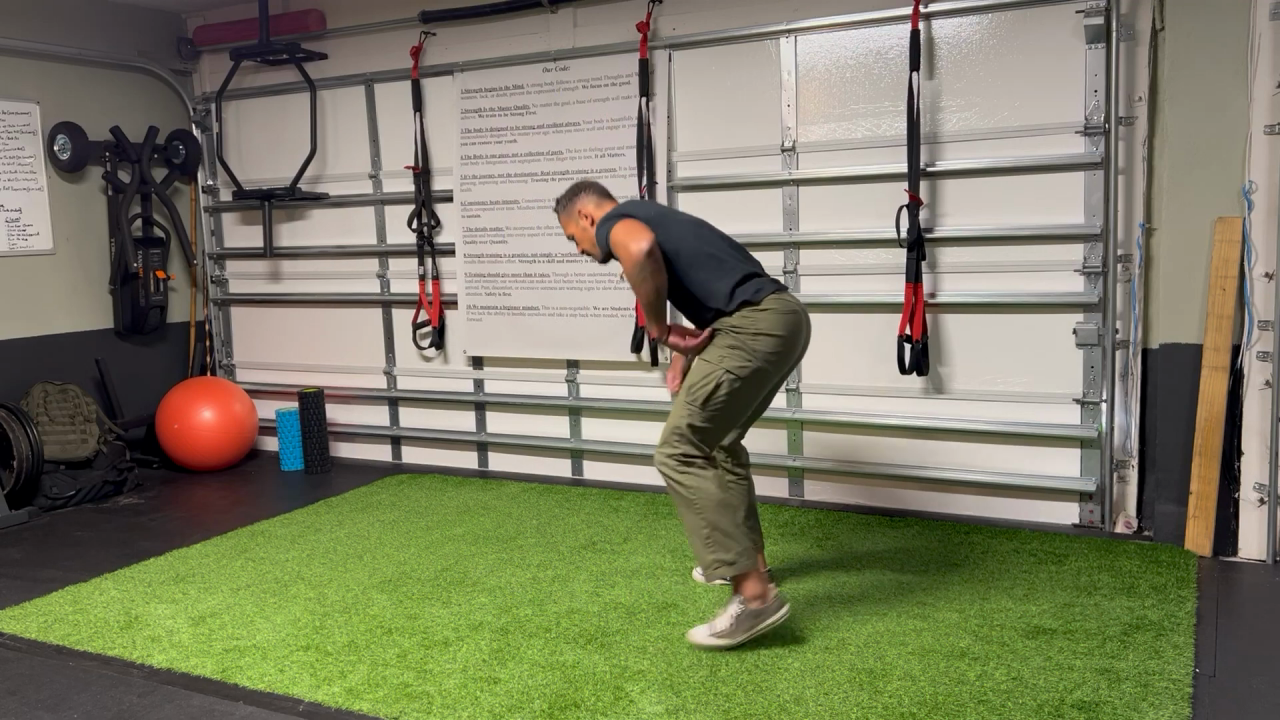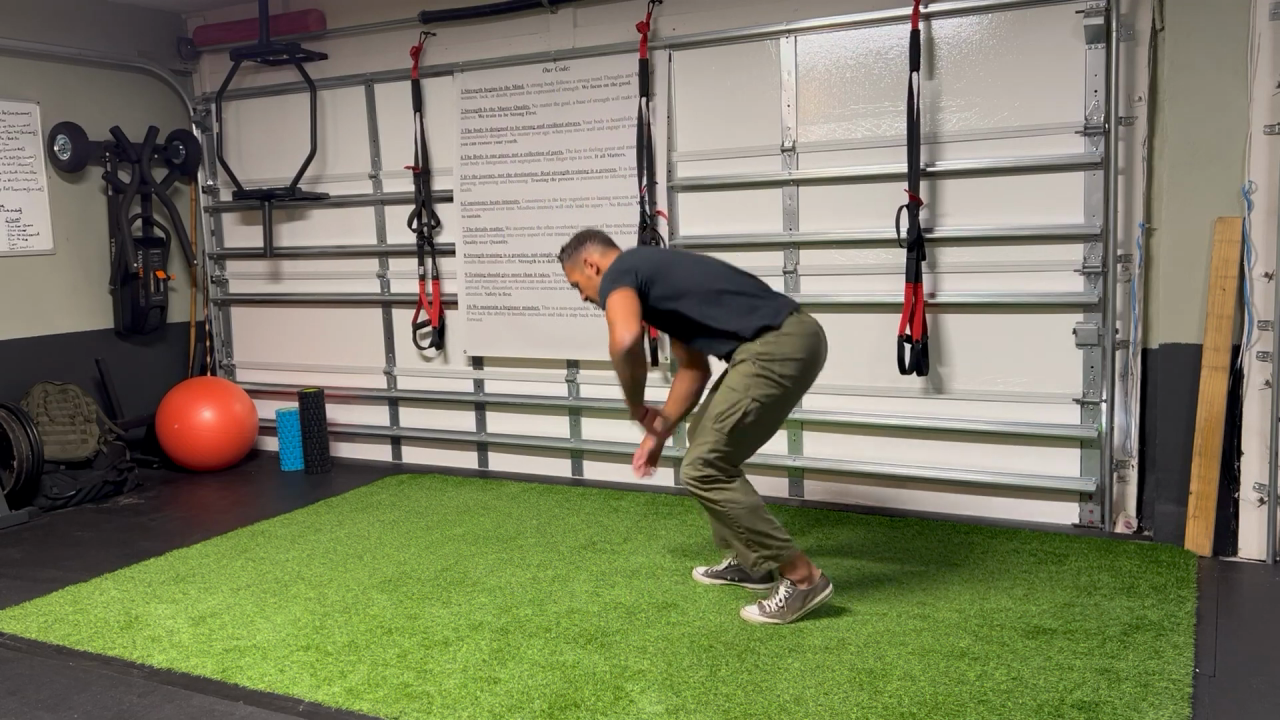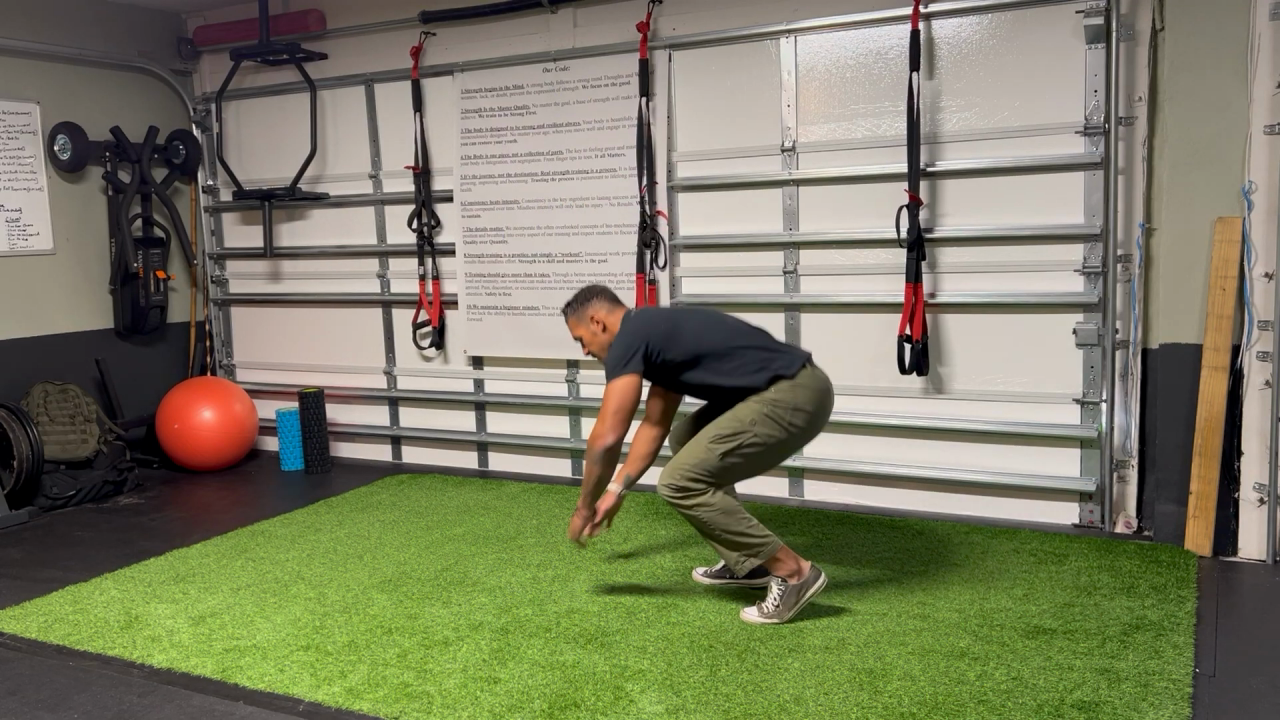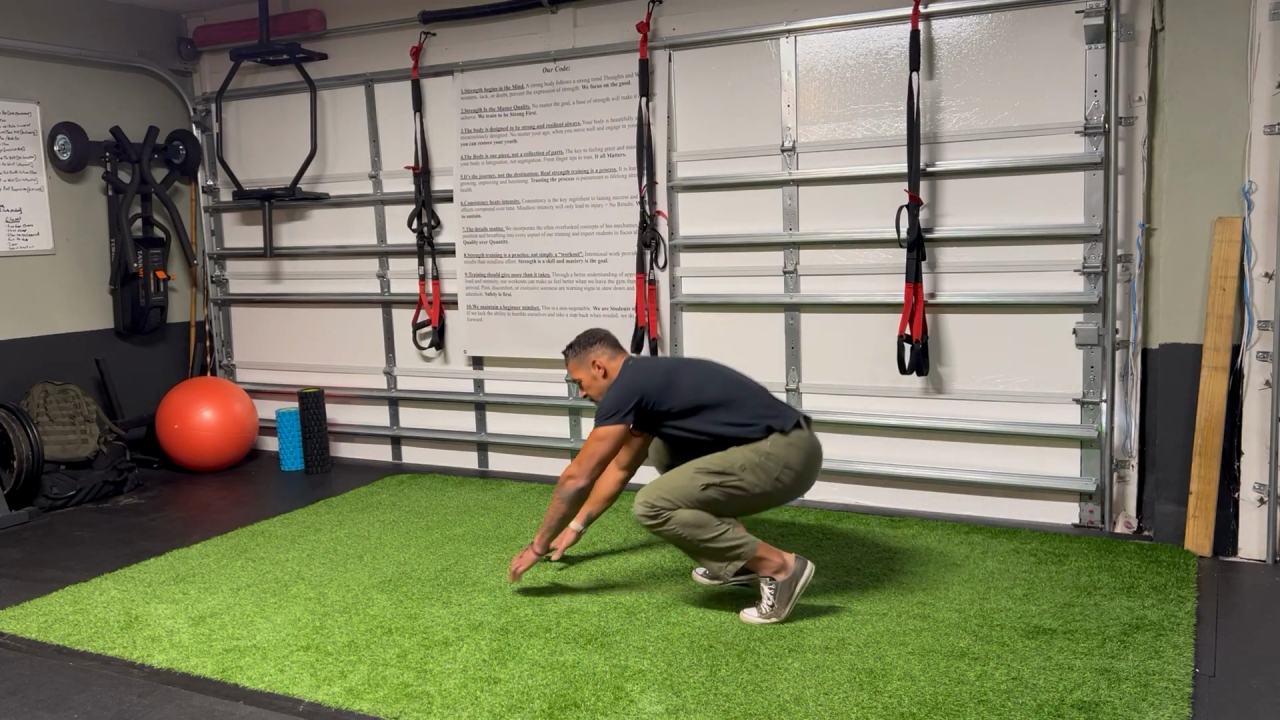
dt=0.2s
person 1, frame 1
left shoulder: (615, 219)
right shoulder: (649, 215)
left elbow: (640, 248)
left wrist: (658, 328)
right wrist: (686, 358)
left hip: (754, 328)
right hip: (785, 319)
left knee: (680, 451)
right knee: (718, 439)
left ankle: (754, 596)
right ankle: (749, 562)
person 1, frame 2
left shoulder: (620, 273)
right shoulder: (654, 269)
left elbow: (625, 342)
right elbow: (692, 367)
left wrist: (639, 410)
right wrist: (660, 431)
left hip: (777, 348)
right hip: (795, 338)
left knee: (703, 471)
right knee: (713, 448)
left ankle: (801, 577)
right ankle: (750, 562)
person 1, frame 3
left shoulder: (628, 340)
right shoulder: (656, 333)
left elbow: (606, 438)
right elbow: (654, 424)
left wrist: (585, 508)
right wrist: (616, 490)
left hip: (791, 396)
right hip: (795, 387)
left knee: (681, 482)
right knee: (688, 444)
left ankle: (791, 571)
right ankle: (745, 561)
person 1, frame 4
left shoulder: (626, 388)
right shoulder: (645, 382)
left elbow: (578, 477)
right elbow: (621, 467)
left wrist: (539, 545)
right wrist: (574, 528)
left hip: (783, 454)
right hip: (781, 442)
left knee: (654, 505)
right knee: (665, 453)
left ankle: (779, 567)
right ankle: (740, 559)
